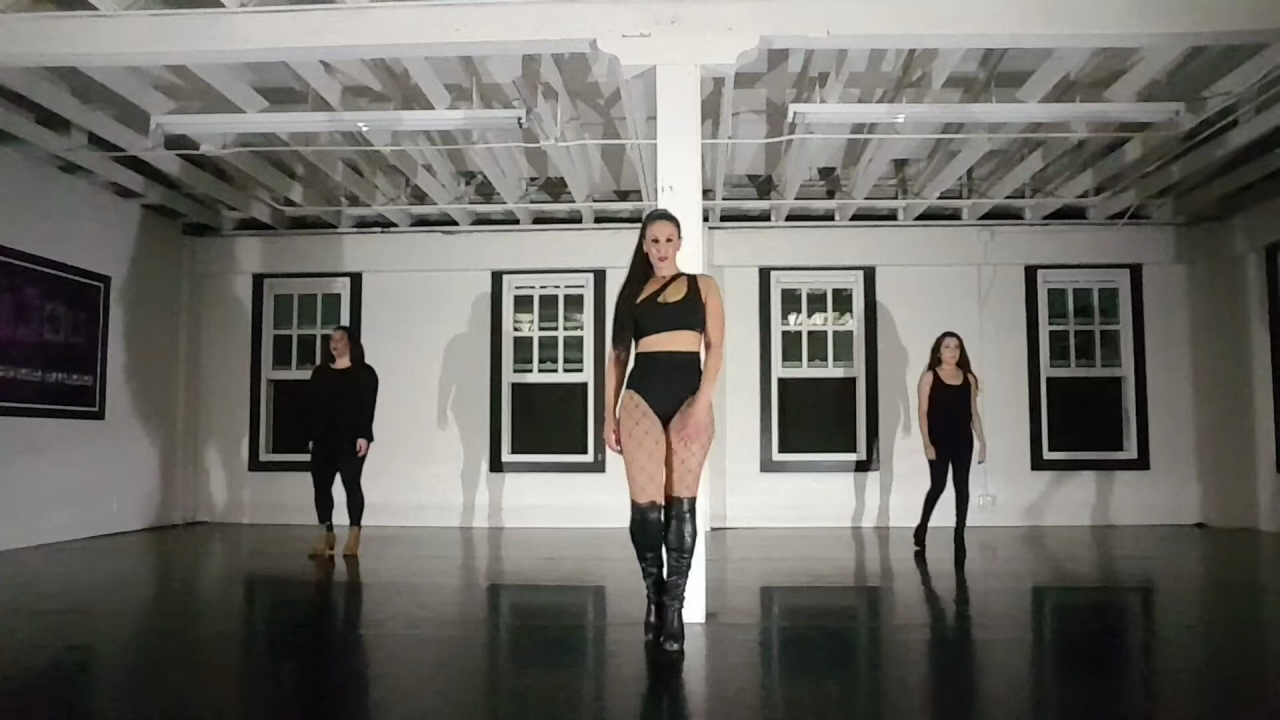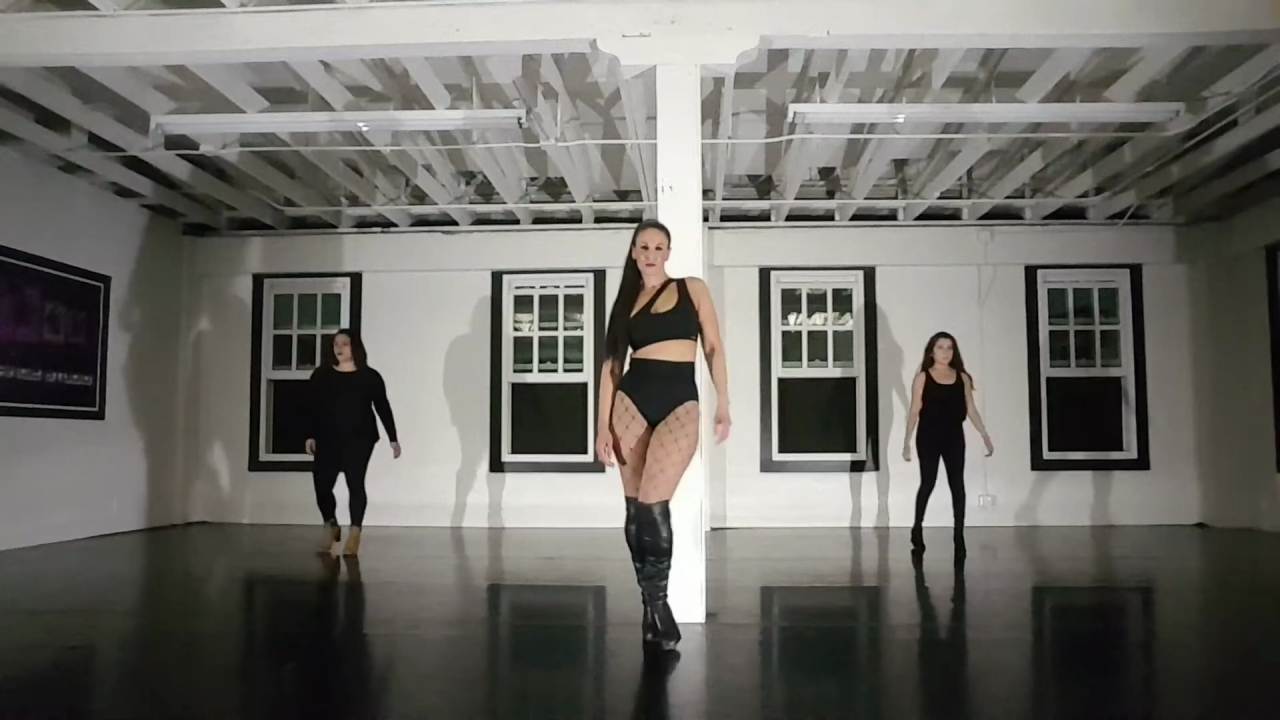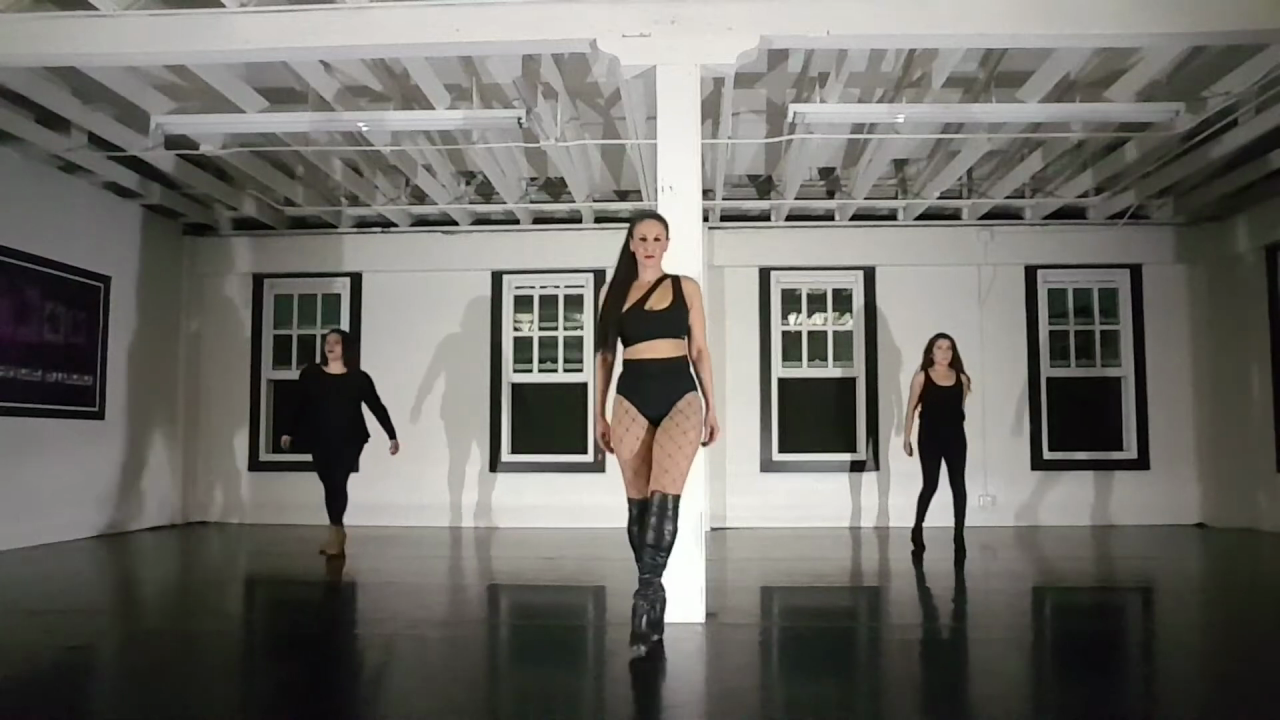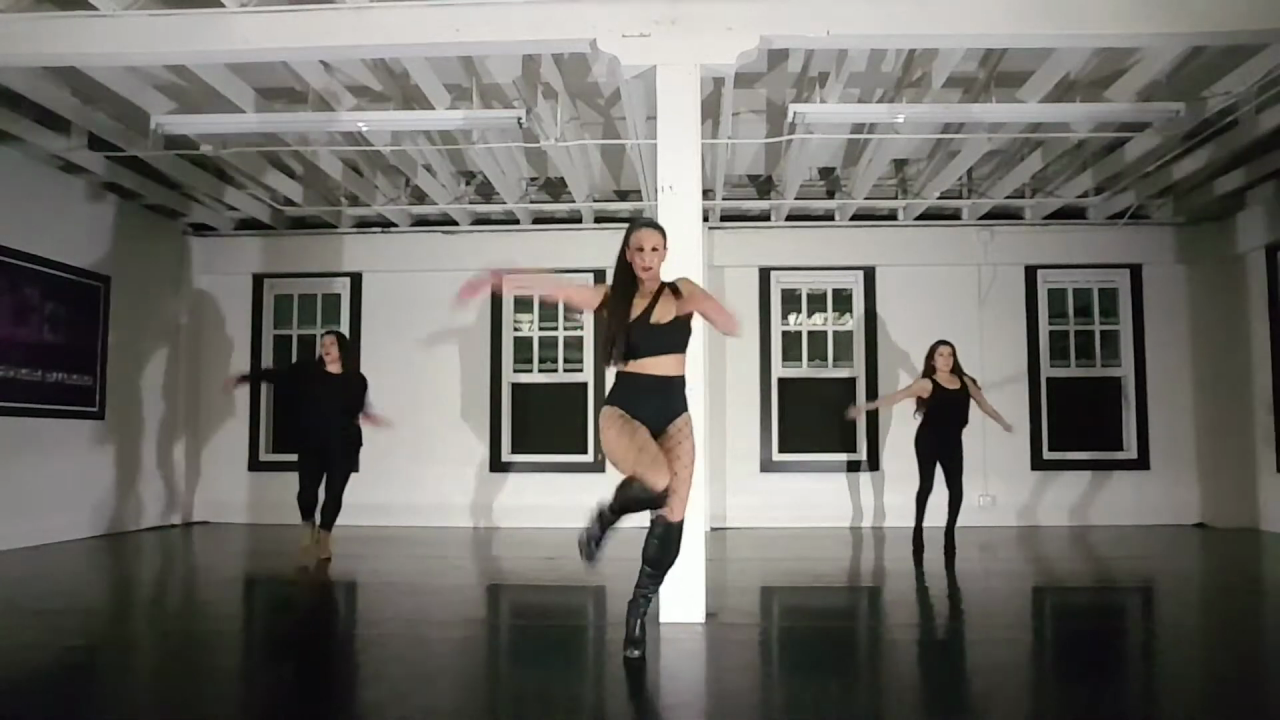
dt=0.5s
person 1, frame 1
left shoulder: (702, 285)
right shoulder: (631, 290)
left elbow: (715, 346)
right elbow: (617, 355)
left wrist: (703, 398)
right wrist: (610, 414)
left hip: (689, 393)
right hip: (641, 395)
left knee: (681, 503)
right knee: (645, 503)
left ankle: (674, 607)
right ankle: (654, 595)
person 1, frame 2
left shoulder: (693, 288)
right shoulder: (625, 300)
left elbow: (713, 347)
right elbow: (611, 364)
left wrist: (723, 403)
right wrist: (603, 424)
left hip: (680, 402)
right hip: (632, 402)
left knee: (654, 502)
right knee: (635, 505)
left ankle: (659, 602)
right ankle: (649, 602)
person 1, frame 3
left shoulder: (686, 287)
right shoulder: (615, 290)
left elbow: (700, 349)
right elbow: (606, 354)
left wrist: (712, 407)
right wrist: (600, 414)
left hip: (679, 396)
right hip: (632, 398)
left knee: (665, 497)
right knee: (640, 504)
left ankle: (645, 603)
right ankle: (654, 593)
person 1, frame 4
left shoulder: (682, 290)
right shoulder: (610, 297)
left elbow: (726, 323)
right elbow: (556, 290)
left wrist: (704, 305)
right wrist: (501, 279)
left hip: (673, 414)
right hip: (624, 410)
left knee: (671, 520)
right knee: (657, 482)
left ankle: (638, 610)
right ankle: (606, 516)
person 2, frame 1
left shoulder: (364, 373)
right shoulder: (320, 372)
left elbow: (368, 406)
right elbow: (313, 407)
left wrist: (364, 435)
right wrist: (312, 437)
left hip: (351, 439)
right hip: (323, 438)
left knee: (351, 484)
right knee: (320, 485)
left ankle: (354, 535)
right ankle: (327, 535)
person 2, frame 2
left shoulder: (369, 377)
right shoulder: (321, 374)
left elbow: (383, 408)
right elbow: (313, 407)
left wrist: (393, 438)
right wrist: (311, 435)
left hip: (358, 440)
right hip: (327, 439)
left knee: (355, 484)
right knee: (322, 485)
left ankle: (354, 535)
right ankle: (332, 529)
person 2, frame 3
left shoulder: (358, 378)
right shoulder: (310, 374)
left elbow: (377, 407)
right elbow: (300, 407)
left wrist: (393, 436)
right wrist: (290, 433)
left hip: (349, 441)
right hip: (320, 441)
left knee: (337, 483)
right knee: (331, 486)
left ankle: (334, 534)
right ankle: (336, 532)
person 2, frame 4
left shoulder: (355, 379)
right shoulder: (304, 371)
left elbow: (358, 405)
right elbow: (274, 375)
left wrist: (364, 415)
right wrist: (244, 377)
left hip: (344, 445)
right hip: (312, 443)
left knee: (334, 492)
right knee: (307, 489)
left ankle: (324, 536)
right ankle: (309, 528)
person 3, frame 1
left shoulder: (969, 378)
right shoulder: (929, 377)
left elbow: (974, 413)
right elbow: (923, 412)
left wrist: (982, 442)
right wrist: (926, 442)
left hip: (963, 438)
right hip: (939, 438)
left knee: (962, 486)
right knee: (939, 485)
left ankle: (959, 536)
right ankle: (922, 526)
person 3, frame 2
left shoulder: (962, 378)
right shoulder: (923, 377)
left elbow: (971, 410)
right elbow: (914, 410)
left wrist: (985, 436)
right wrist: (907, 441)
left hip: (954, 437)
right hip: (928, 437)
left knee: (957, 485)
right knee: (927, 484)
left ankle: (959, 536)
right ankle: (917, 529)
person 3, frame 3
left shoulder: (962, 379)
right shoulder: (922, 377)
left elbow: (960, 409)
right elbow: (911, 408)
right wrist: (906, 437)
left hip: (956, 437)
right hip: (930, 437)
left knee: (958, 485)
right knee: (930, 485)
left ankle: (959, 536)
right ankle: (917, 529)
person 3, frame 4
left shoulder: (965, 382)
right shoulder: (927, 383)
left elbow: (982, 403)
right elbow: (896, 397)
left wrist: (1002, 422)
right wrist: (866, 407)
left hip: (952, 441)
right hip: (928, 439)
left knee: (956, 488)
right knee: (926, 485)
left ankle: (949, 533)
right ankle: (918, 530)
